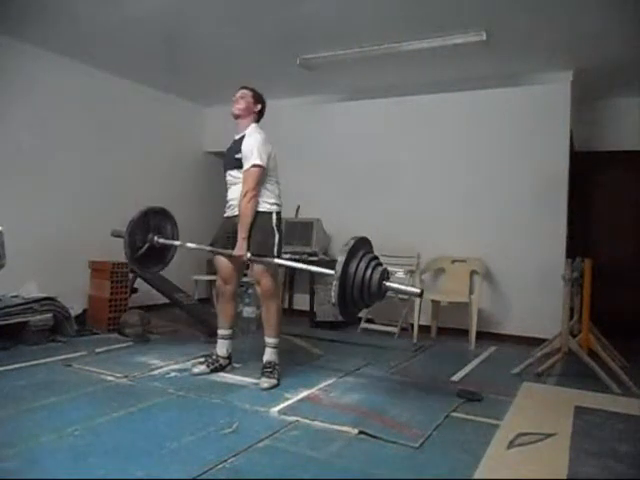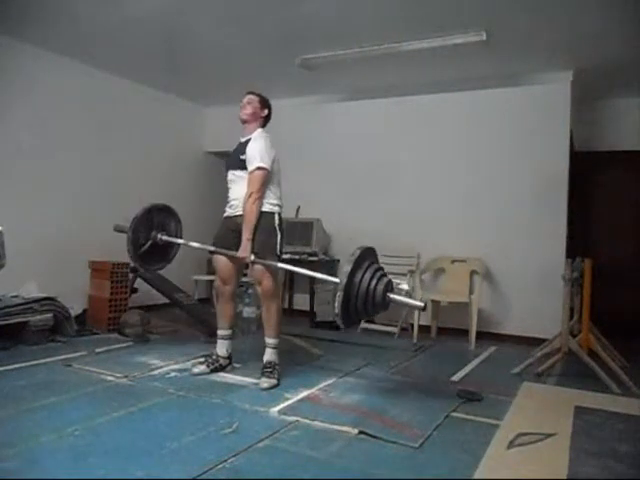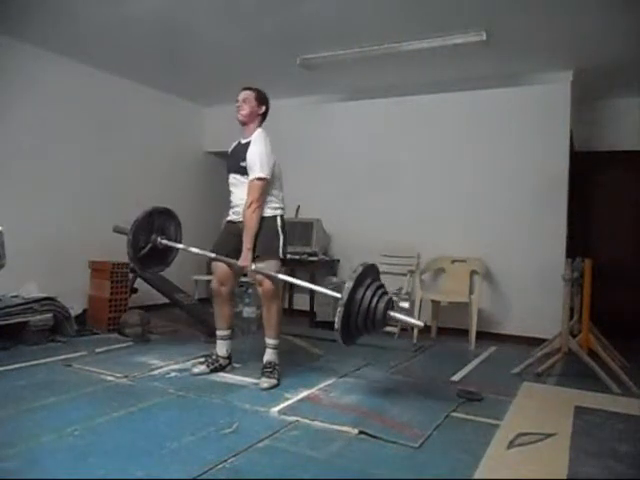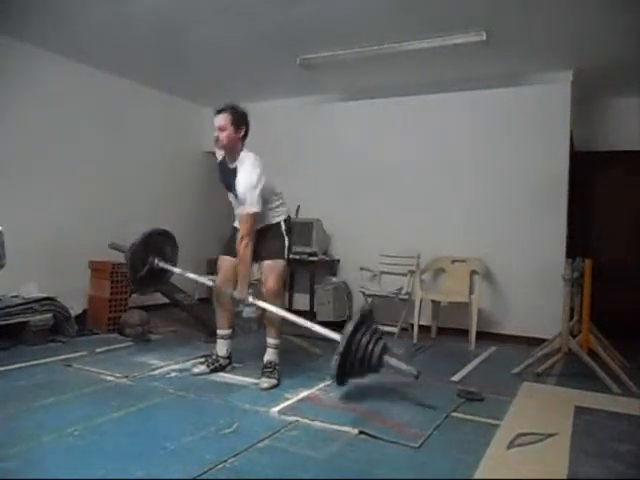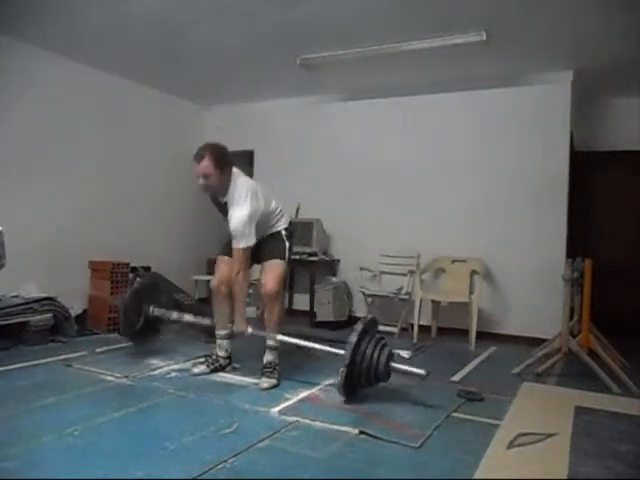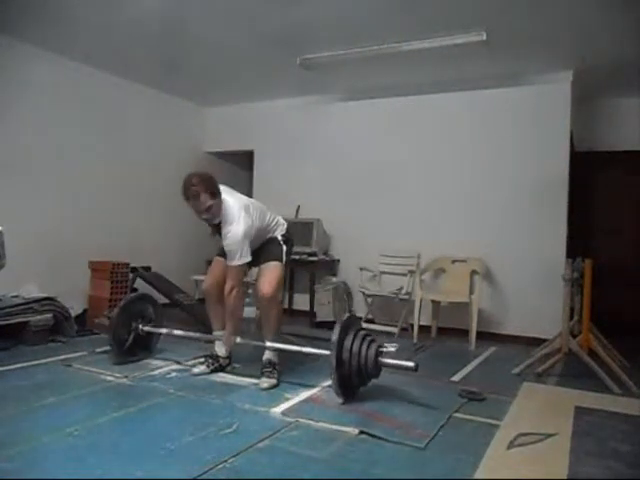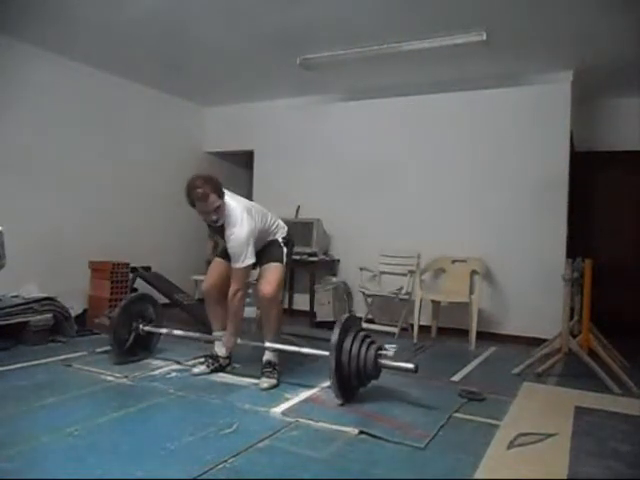
dt=0.3s
person 1, frame 1
left shoulder: (255, 139)
right shoulder: (235, 143)
left elbow: (250, 194)
left wrist: (242, 240)
right wrist: (234, 233)
left hip: (261, 217)
right hip: (232, 217)
left knee: (265, 287)
right knee: (224, 286)
left ankle: (270, 361)
right ankle: (222, 354)
person 1, frame 2
left shoulder: (260, 142)
right shoulder: (240, 146)
left elbow: (254, 196)
left wrist: (246, 242)
right wrist: (234, 233)
left hip: (262, 219)
right hip: (232, 218)
left knee: (266, 287)
right knee: (223, 286)
left ankle: (270, 361)
right ankle: (222, 355)
person 1, frame 3
left shoulder: (260, 146)
right shoulder: (238, 144)
left elbow: (254, 204)
left wrist: (246, 253)
right wrist: (237, 241)
left hip: (267, 220)
right hip: (236, 220)
left knee: (267, 288)
right knee: (220, 285)
left ankle: (270, 361)
right ankle: (222, 355)
person 1, frame 4
left shoulder: (249, 174)
right shoulder: (222, 155)
left elbow: (246, 237)
left wrist: (243, 285)
left hip: (271, 225)
right hip: (244, 225)
left knee: (271, 288)
right knee: (221, 286)
left ankle: (271, 360)
right ankle: (222, 354)
person 1, frame 5
left shoulder: (241, 208)
right shoulder: (216, 179)
left elbow: (241, 270)
left wrist: (240, 319)
left hip: (273, 232)
right hip: (246, 233)
left knee: (270, 289)
right knee: (219, 285)
left ankle: (270, 360)
right ankle: (222, 354)
person 1, frame 6
left shoulder: (235, 226)
right shoulder: (209, 197)
left elbow: (234, 287)
left wrist: (230, 333)
left hip: (272, 238)
right hip: (249, 237)
left knee: (267, 292)
right knee: (210, 287)
left ankle: (269, 359)
right ankle: (221, 354)
person 1, frame 7
left shoulder: (239, 228)
right shoulder: (207, 203)
left elbow: (237, 290)
left wrist: (231, 334)
right wrist: (213, 239)
left hip: (273, 240)
right hip: (238, 245)
left knee: (267, 292)
right knee: (210, 288)
left ankle: (270, 360)
right ankle: (221, 354)
